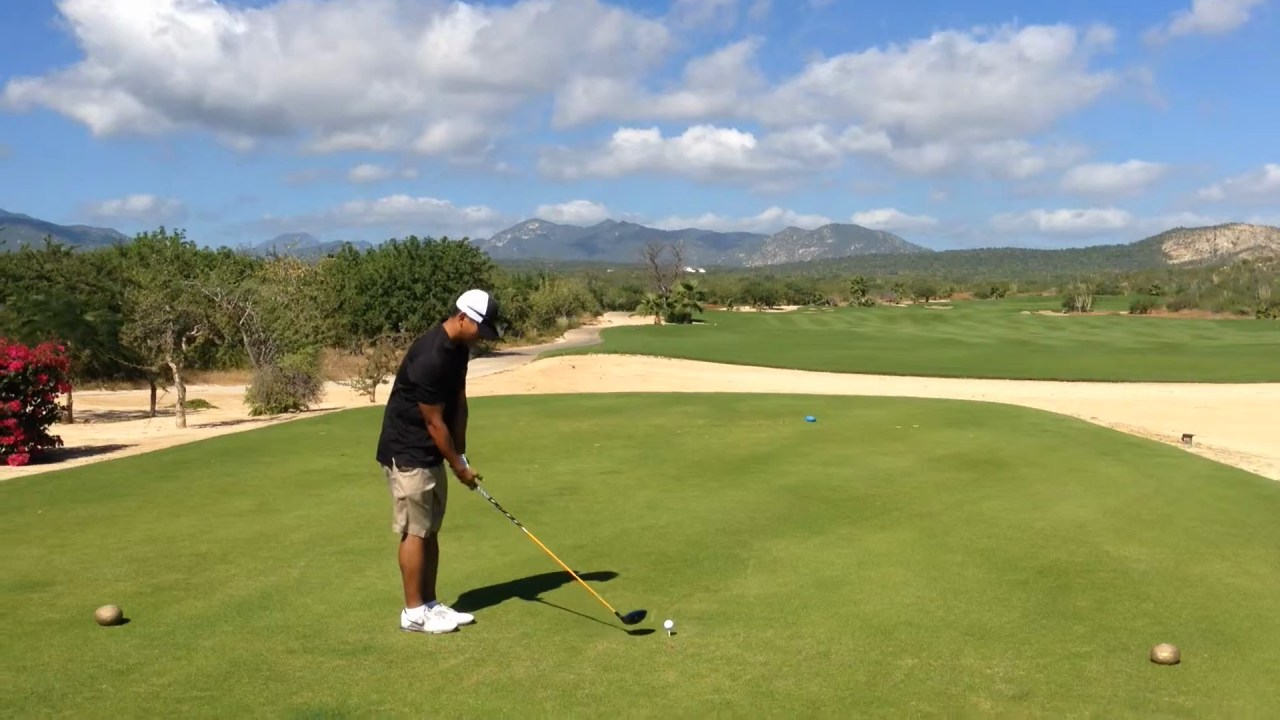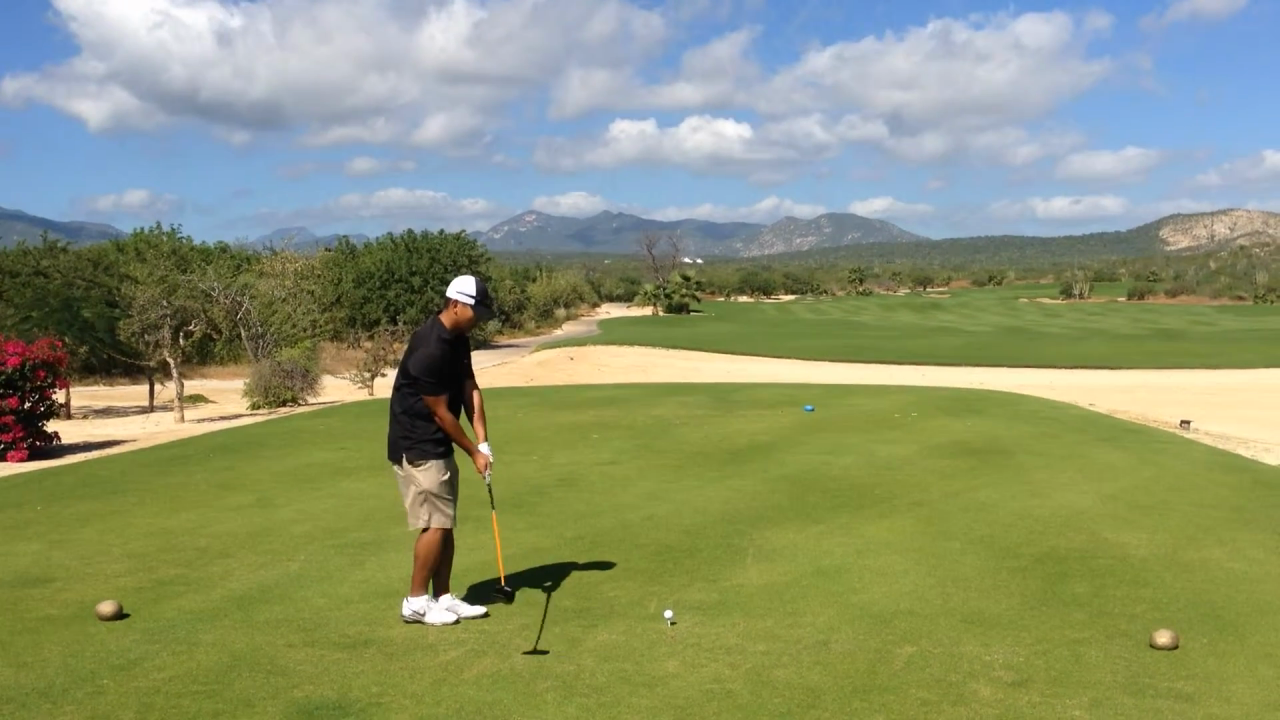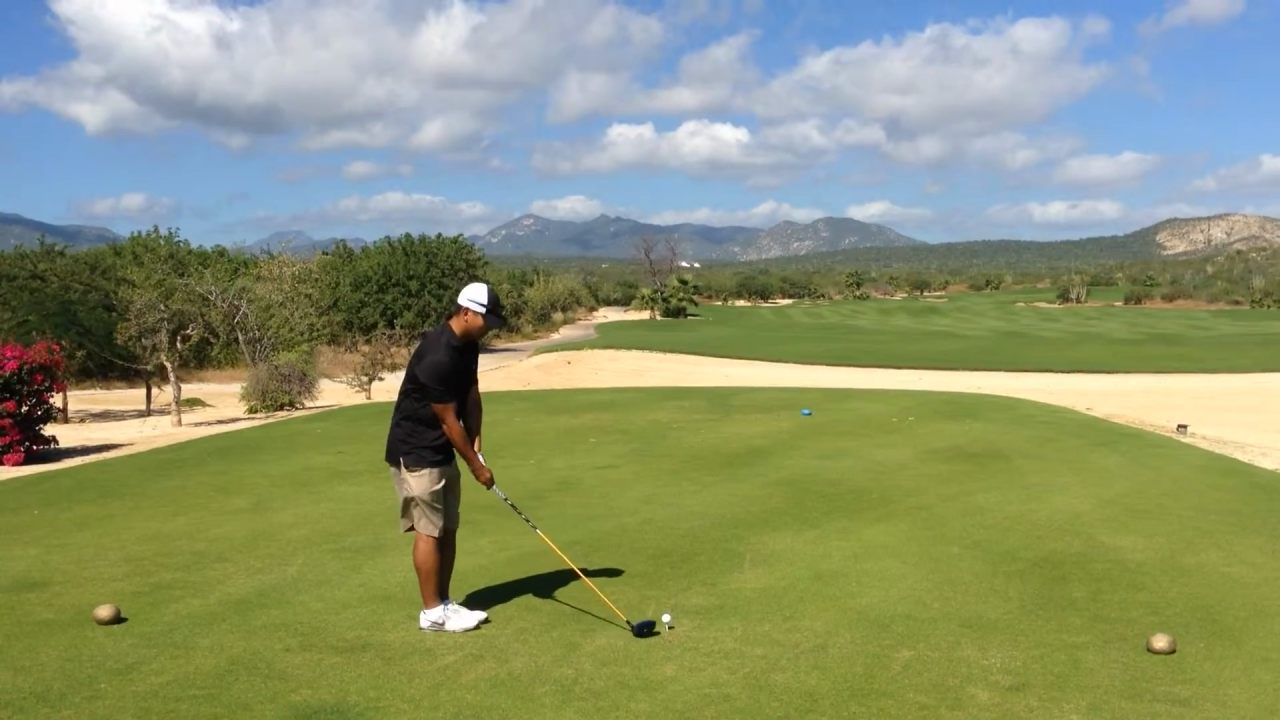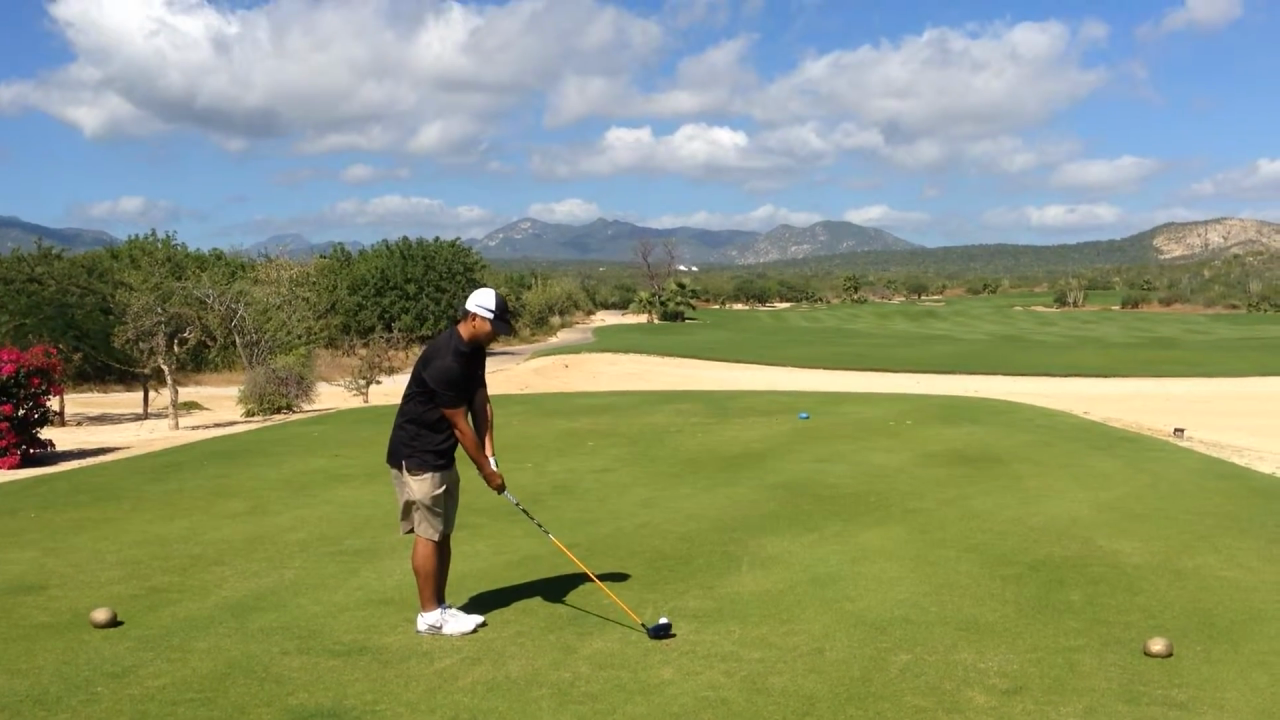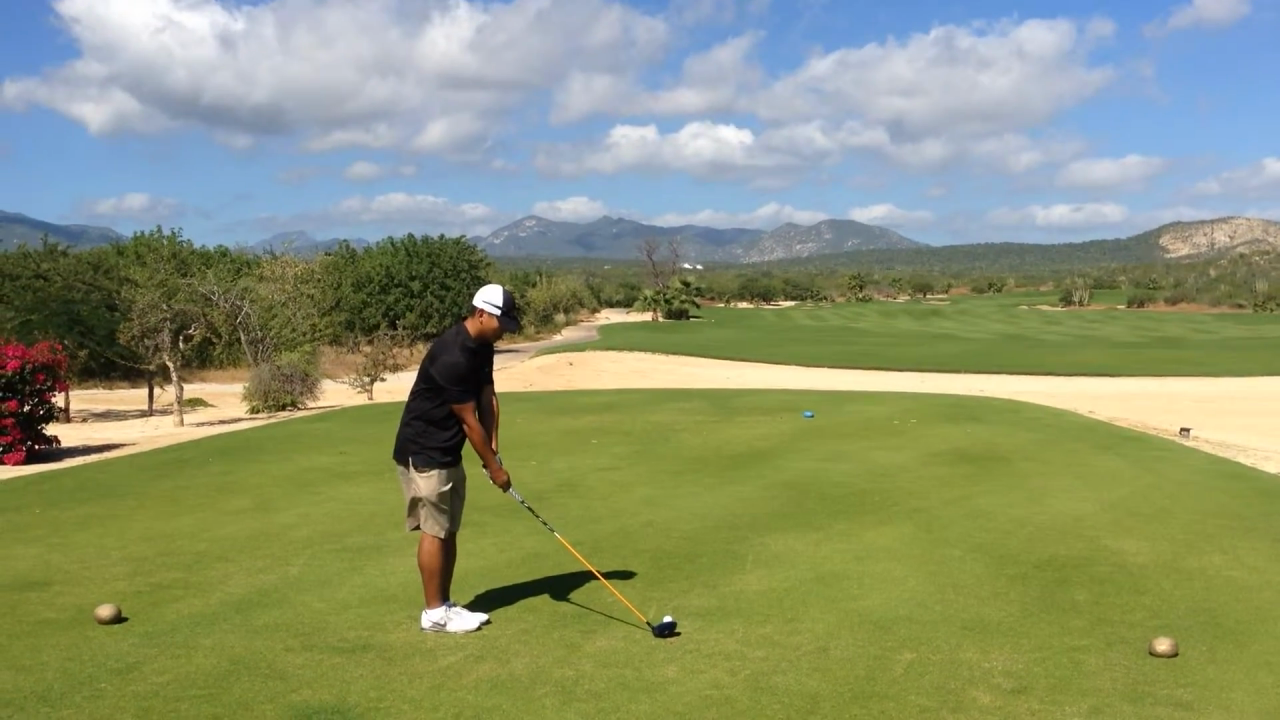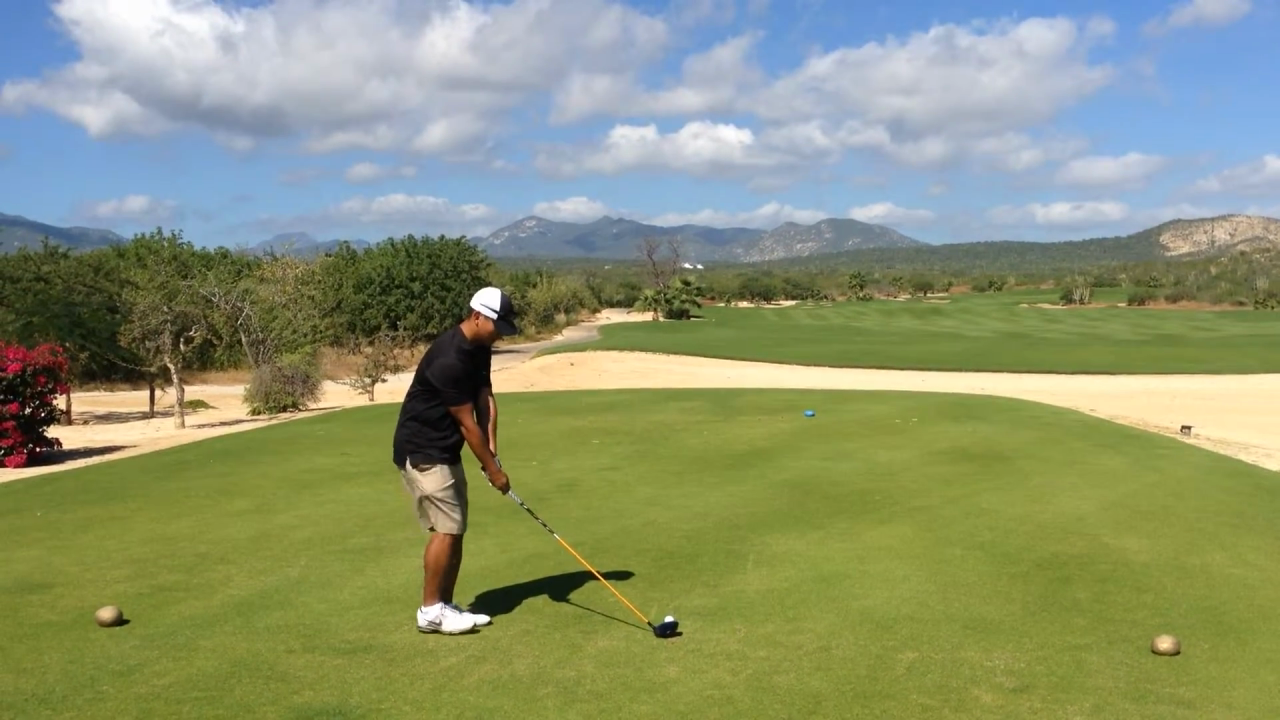
dt=0.7s
person 1, frame 1
left shoulder: (459, 348)
right shoulder: (430, 357)
left elbow: (459, 404)
right elbow: (434, 422)
left wrist: (461, 456)
right wrist: (459, 466)
left hip: (430, 453)
right hip: (407, 453)
left knee: (430, 531)
right knee: (415, 531)
left ankle: (430, 603)
right ankle: (414, 612)
person 1, frame 2
left shoulder: (458, 340)
right shoulder: (429, 349)
left elbow: (470, 390)
right elbow: (440, 412)
left wrist: (483, 443)
right wrist: (472, 453)
left hip: (439, 447)
right hip: (416, 448)
left knee: (444, 524)
right knee: (436, 523)
left ankle: (443, 598)
right ankle: (416, 601)
person 1, frame 3
left shoulder: (467, 346)
right shoulder: (437, 356)
left elbow: (472, 399)
right elbow: (449, 420)
left wrist: (478, 451)
right wrist: (476, 466)
left hip: (442, 452)
right hip: (416, 453)
left knee: (448, 530)
right knee: (428, 531)
left ankle: (444, 602)
right ankle: (432, 612)
person 1, frame 4
left shoulder: (474, 350)
right shoulder: (445, 361)
left elbow: (480, 403)
right elbow: (460, 424)
left wrist: (490, 455)
right wrist: (486, 471)
left hip: (441, 455)
right hip: (417, 456)
left knee: (443, 533)
right knee: (428, 534)
left ankle: (441, 607)
right ankle: (429, 615)
person 1, frame 5
left shoulder: (482, 347)
right shoulder: (453, 356)
left elbow: (488, 399)
right elbow: (468, 420)
left wrist: (494, 453)
right wrist: (494, 467)
left hip: (447, 452)
right hip: (423, 453)
left knee: (448, 531)
right knee: (433, 531)
left ankle: (445, 604)
right ankle: (433, 613)
person 1, frame 6
left shoulder: (479, 349)
right shoulder: (448, 359)
left elbow: (485, 400)
right elbow: (466, 422)
left wrist: (493, 452)
right wrist: (491, 469)
left hip: (446, 452)
right hip: (421, 452)
left knee: (455, 529)
right knee: (446, 528)
left ankle: (446, 605)
right ankle: (430, 609)
